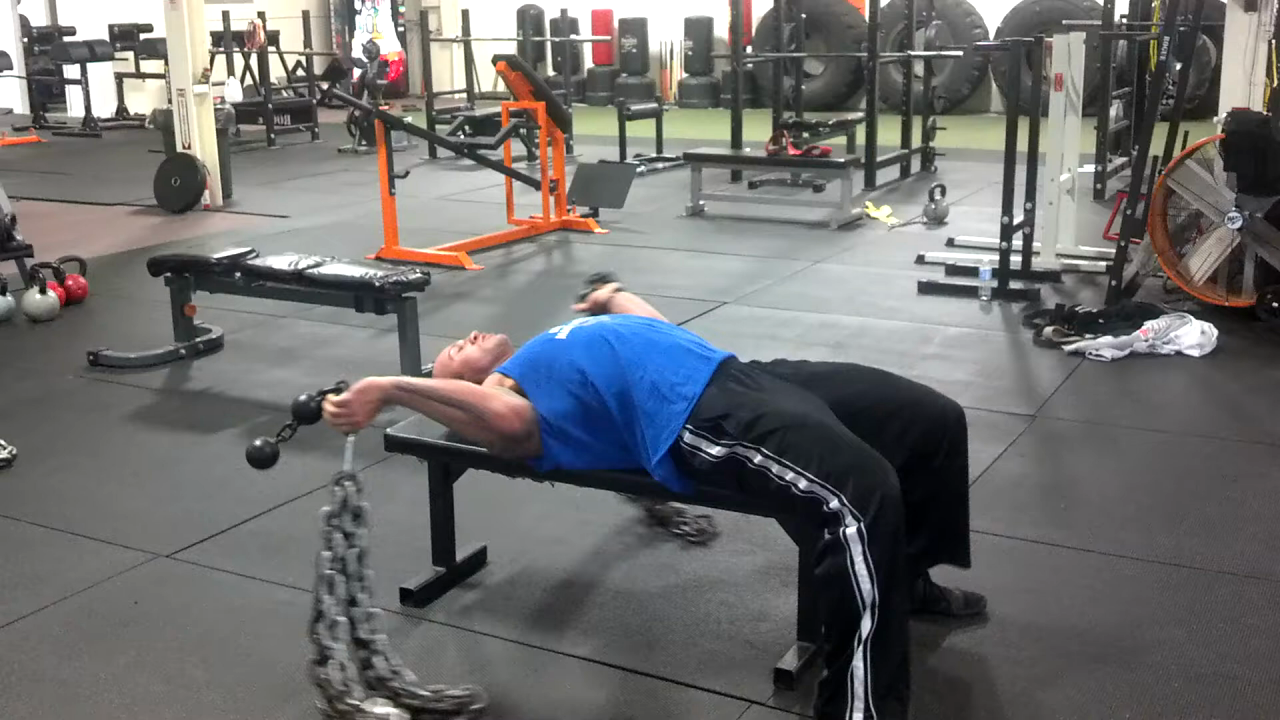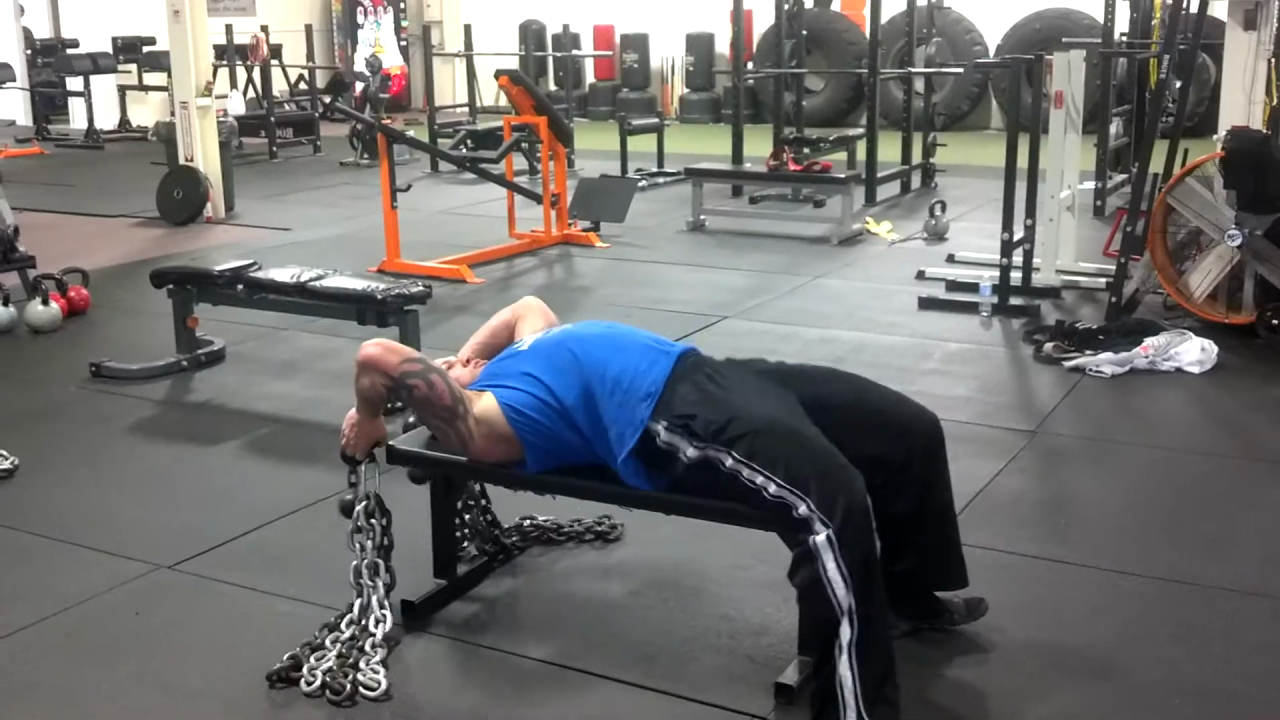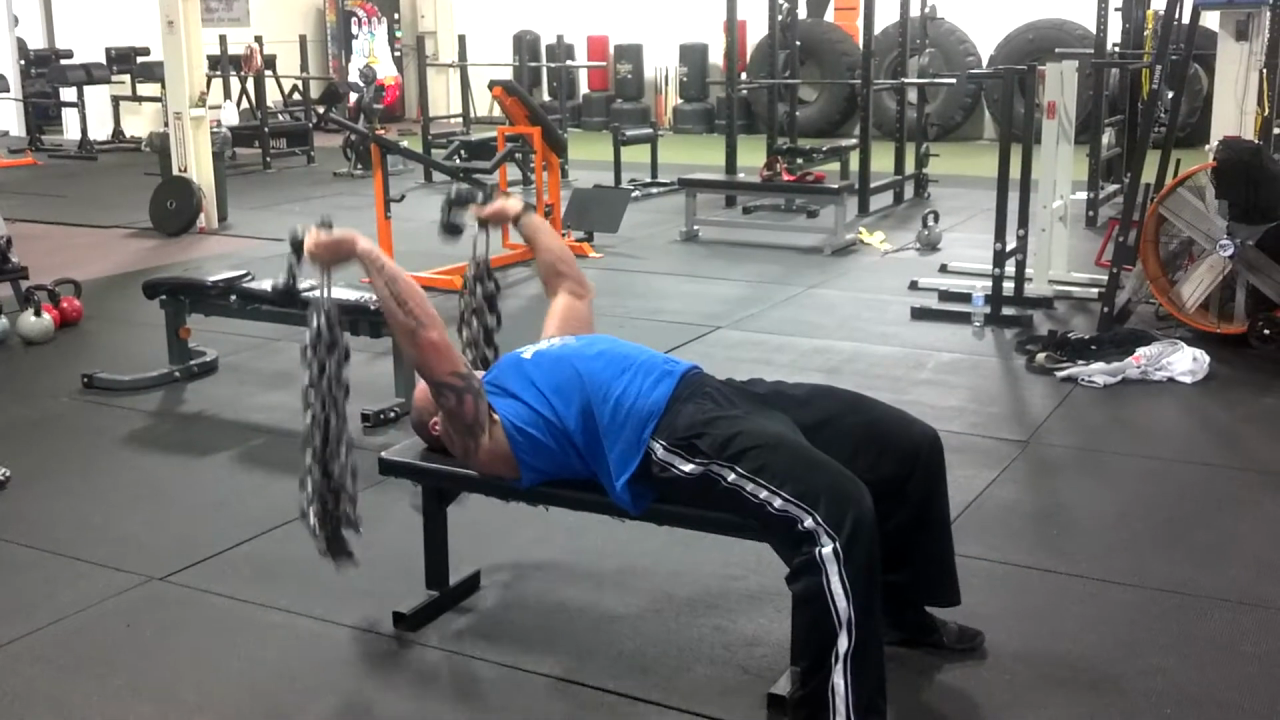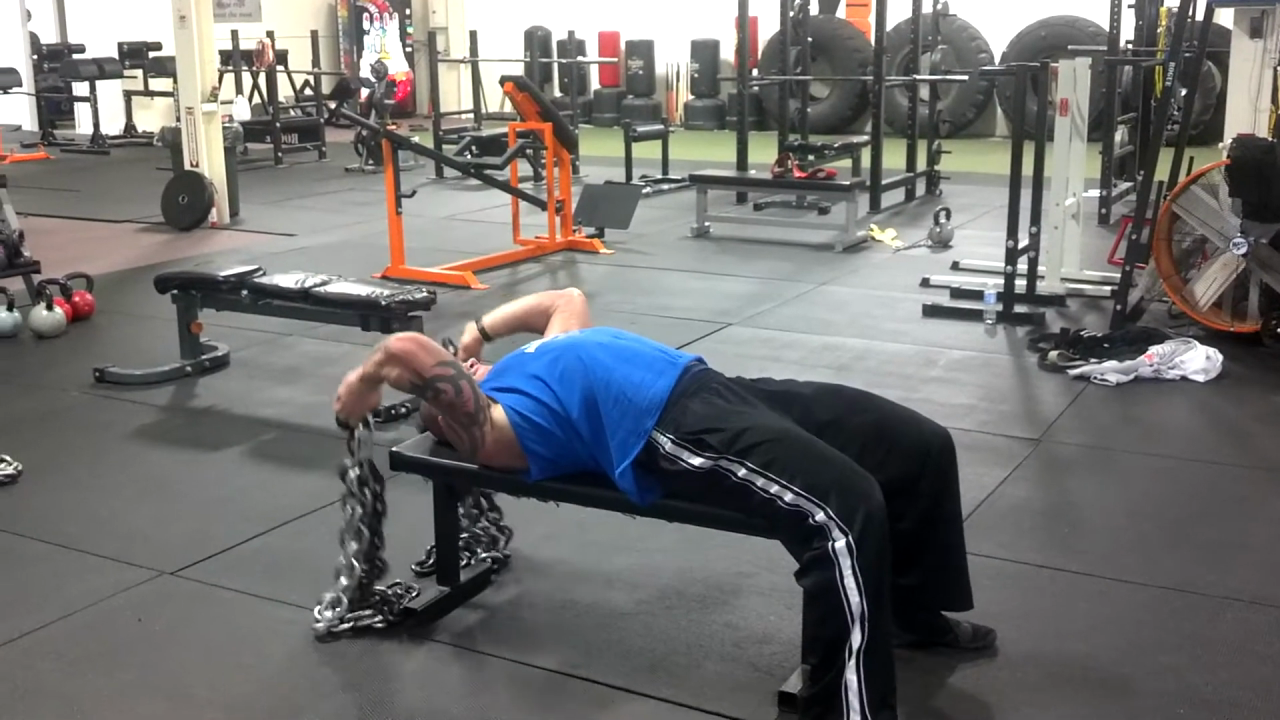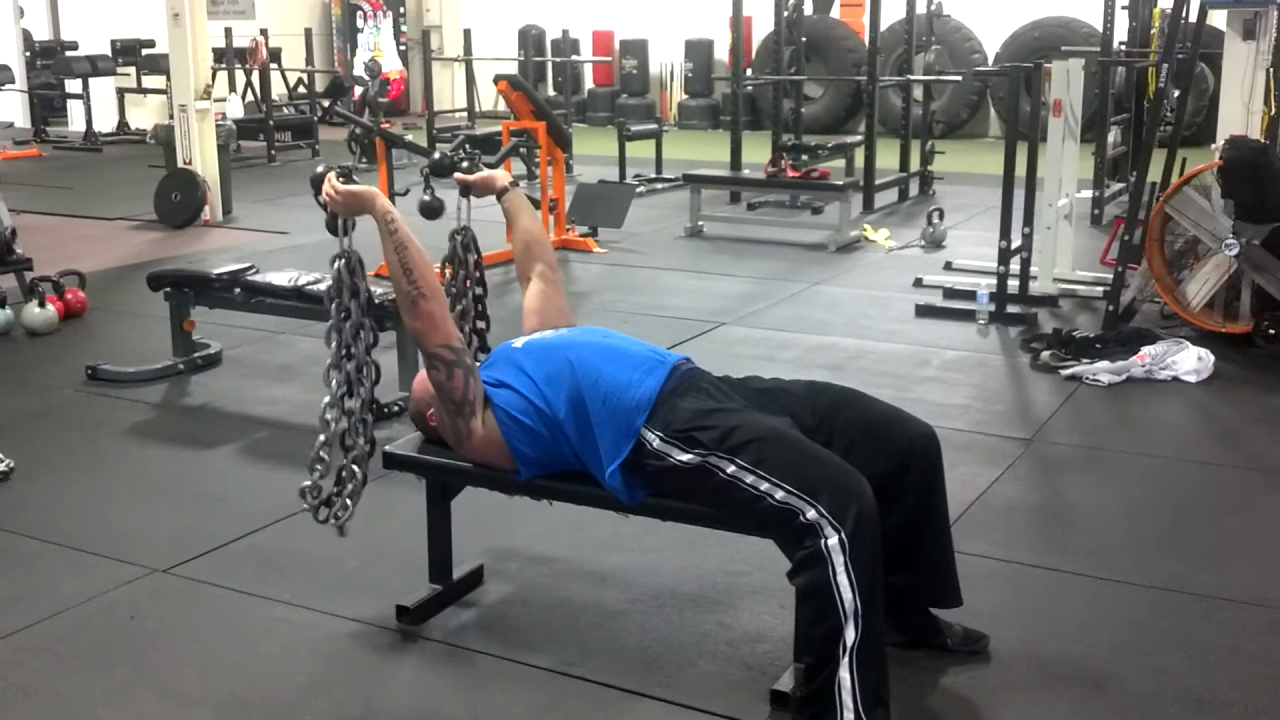
dt=1s
person 1, frame 1
left shoulder: (550, 360)
right shoulder: (504, 403)
right elbow: (506, 417)
left wrist: (620, 299)
left hip: (740, 376)
right hip: (703, 422)
left knee: (934, 420)
right knee: (865, 495)
left ankle: (907, 581)
person 1, frame 2
left shoulder: (522, 361)
right shoulder: (481, 419)
left elbow: (529, 306)
right elbow: (378, 355)
left wrist: (464, 352)
right wrist: (367, 417)
right hip: (671, 416)
left knee: (910, 431)
right knee: (831, 500)
left ankle: (908, 595)
person 1, frame 3
left shoulder: (522, 374)
right shoulder: (482, 435)
left elbow: (572, 287)
right elbow: (428, 344)
left wrist: (522, 214)
right wrist: (360, 249)
left hip: (714, 394)
right hip: (669, 438)
left knee: (911, 446)
right knee: (836, 513)
left ankle: (897, 610)
person 1, frame 4
left shoulder: (531, 370)
right shoulder: (488, 426)
left elbow: (568, 298)
right elbow: (410, 351)
left wrist: (480, 328)
right wrist: (364, 380)
left hip: (718, 388)
right hip: (674, 432)
left knee: (922, 448)
right knee: (848, 512)
left ankle: (914, 611)
person 1, frame 5
left shoulder: (527, 357)
right shoulder: (479, 426)
left elbow: (541, 271)
right elbow: (427, 315)
left wrist: (507, 187)
right wrist: (375, 203)
left hip: (707, 388)
right hip: (665, 430)
left knee: (908, 445)
right knee: (839, 508)
left ankle: (903, 609)
